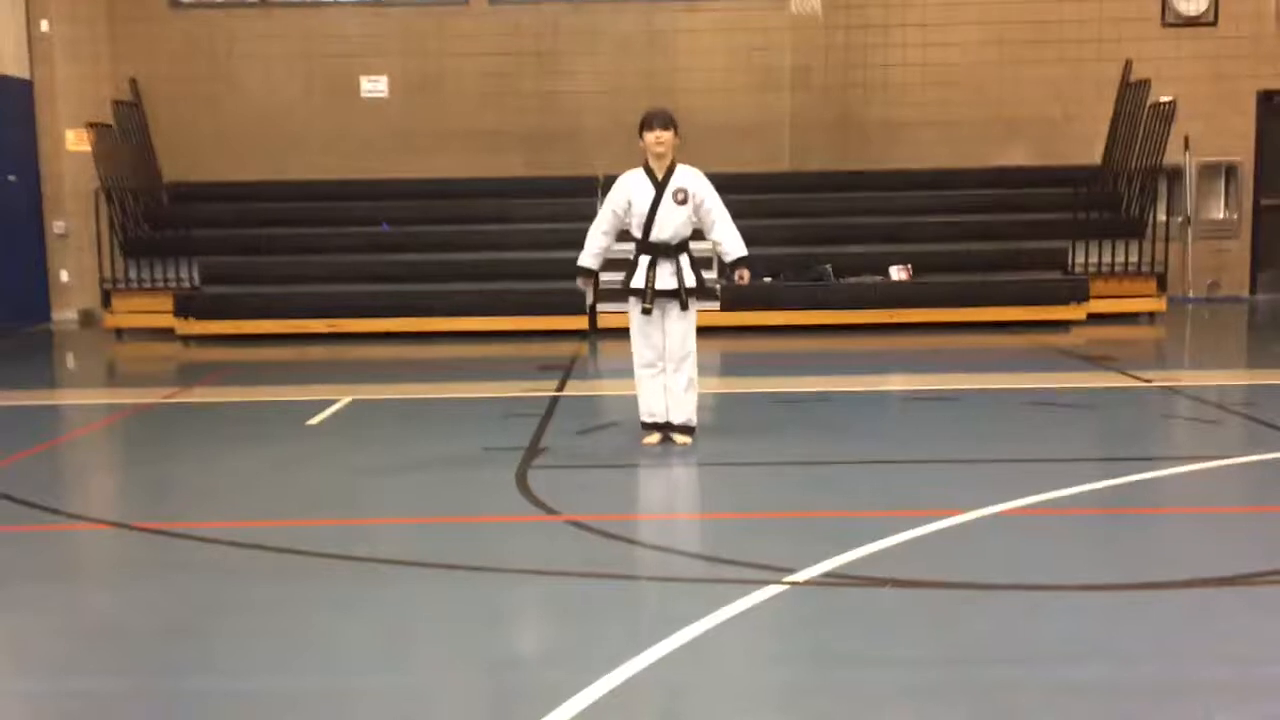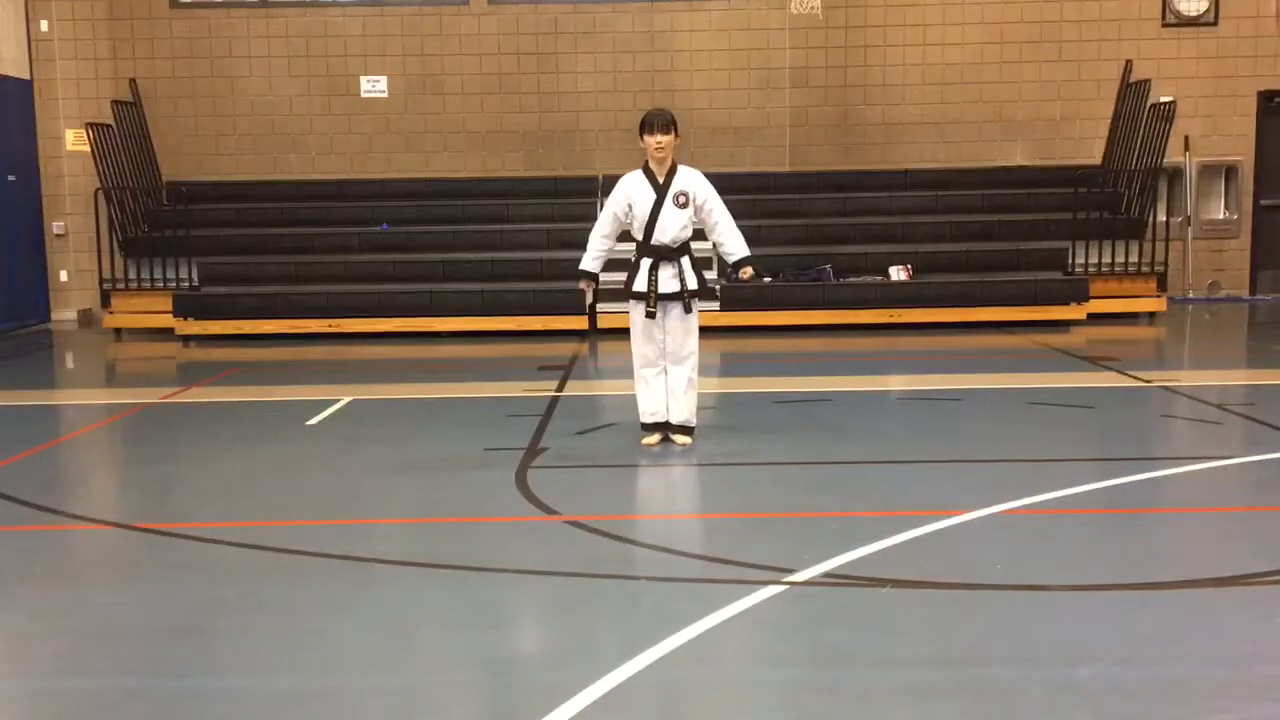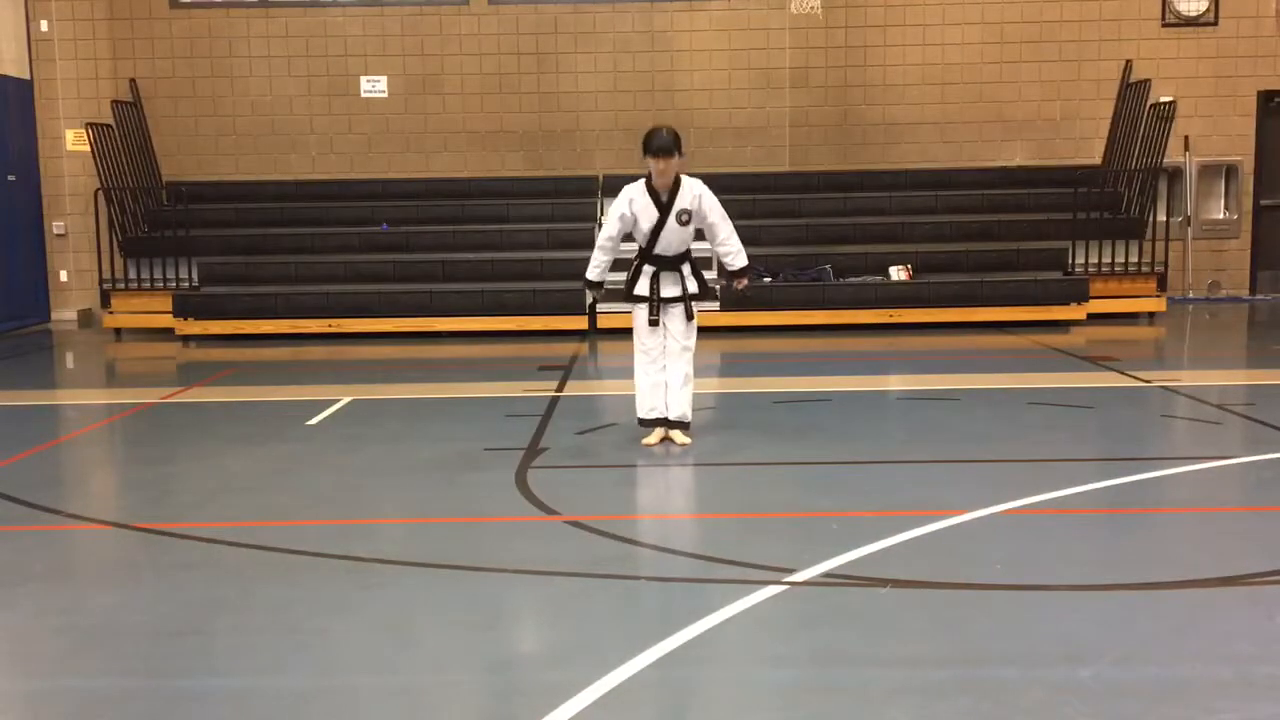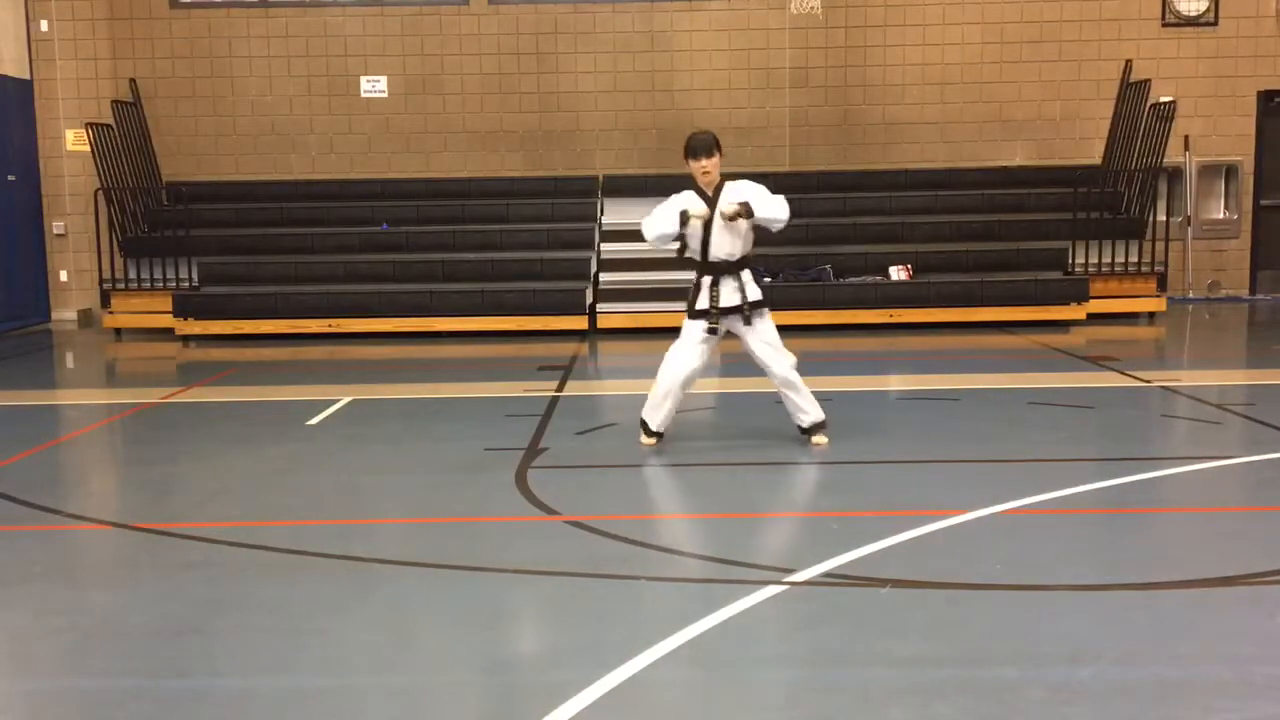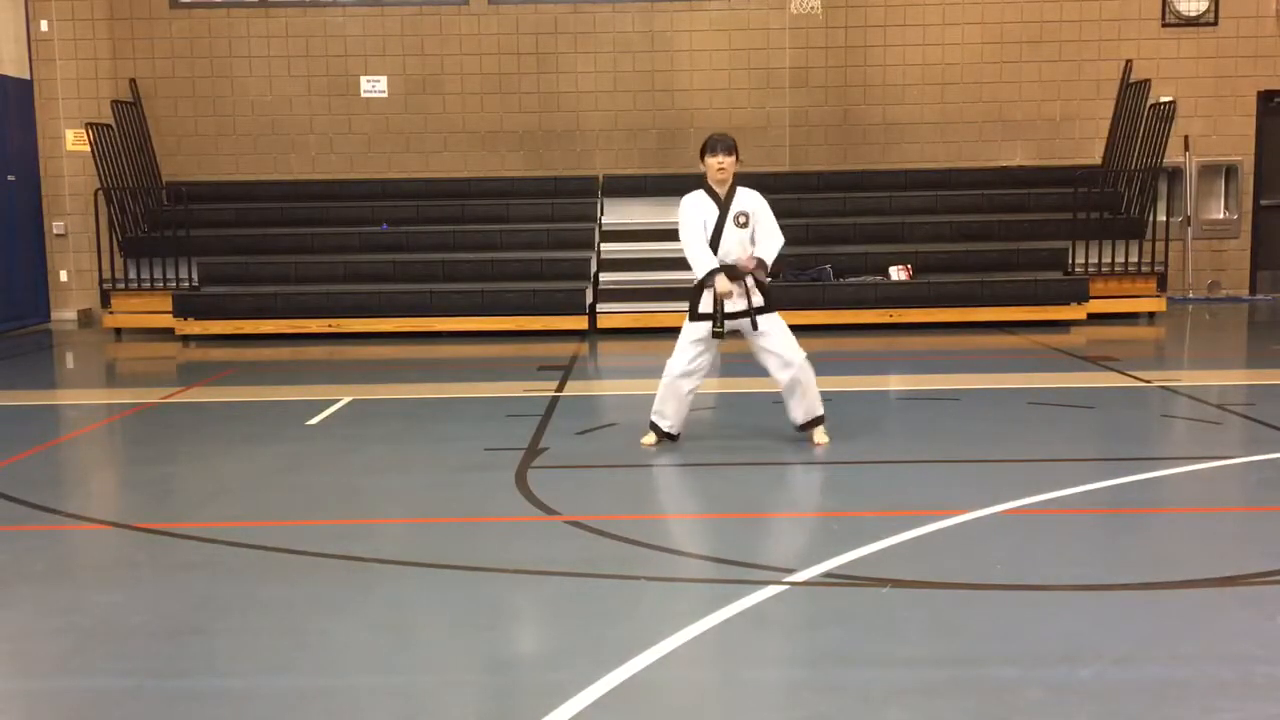
dt=1s
person 1, frame 1
left shoulder: (693, 179)
right shoulder: (628, 182)
left elbow: (718, 221)
right elbow: (604, 226)
left wrist: (737, 260)
right wrist: (587, 266)
left hip: (680, 272)
right hip: (644, 273)
left knee: (681, 353)
right knee: (647, 354)
left ankle: (681, 422)
right ankle: (654, 421)
person 1, frame 2
left shoulder: (693, 180)
right shoulder: (629, 184)
left elbow: (719, 221)
right elbow: (605, 228)
left wrist: (741, 259)
right wrist: (589, 269)
left hip: (681, 273)
right hip: (645, 274)
left knee: (682, 353)
right knee: (648, 354)
left ankle: (681, 423)
right ankle: (654, 422)
person 1, frame 3
left shoulder: (696, 191)
right shoulder: (631, 195)
left elbow: (721, 231)
right elbow: (609, 237)
left wrist: (738, 268)
right wrist: (595, 278)
left hip: (682, 278)
right hip: (646, 279)
left knee: (680, 352)
right knee: (648, 353)
left ankle: (677, 421)
right ankle: (656, 421)
person 1, frame 4
left shoulder: (742, 191)
right shoulder: (680, 203)
left elbow: (780, 212)
right elbow: (652, 232)
left wrist: (744, 209)
right wrist: (686, 217)
left hip: (742, 289)
right hip: (705, 292)
left knee: (777, 361)
right knee: (678, 366)
left ankle: (813, 423)
right ankle: (653, 426)
person 1, frame 5
left shoulder: (751, 199)
right shoulder: (692, 202)
left elbow: (772, 237)
right elbow: (694, 245)
left wrist: (757, 262)
right wrist: (717, 277)
left hip: (749, 293)
right hip: (709, 295)
left knee: (790, 358)
right knee: (681, 367)
left ankle: (811, 421)
right ankle: (662, 427)
